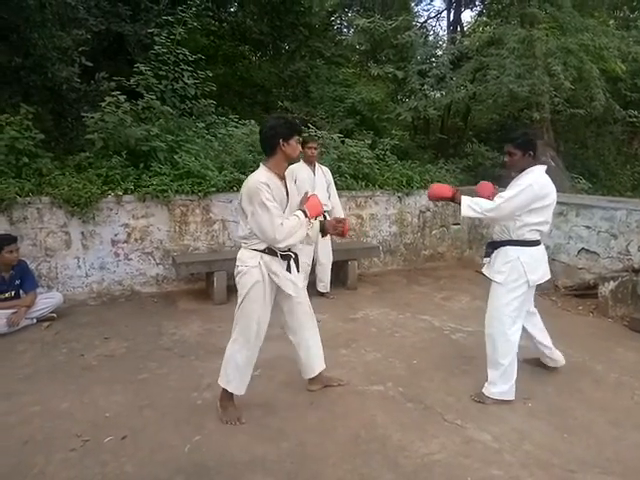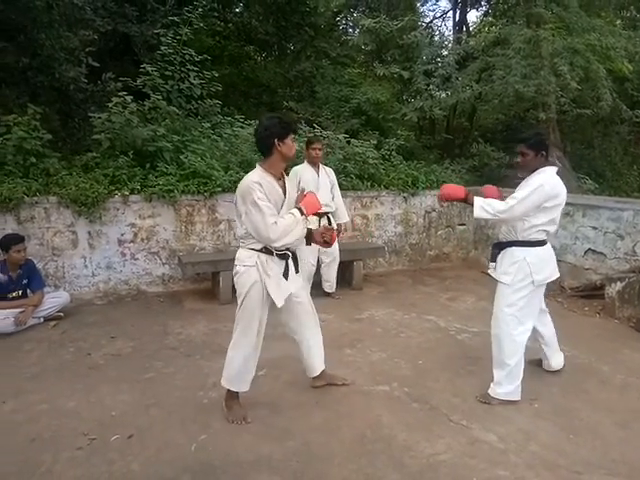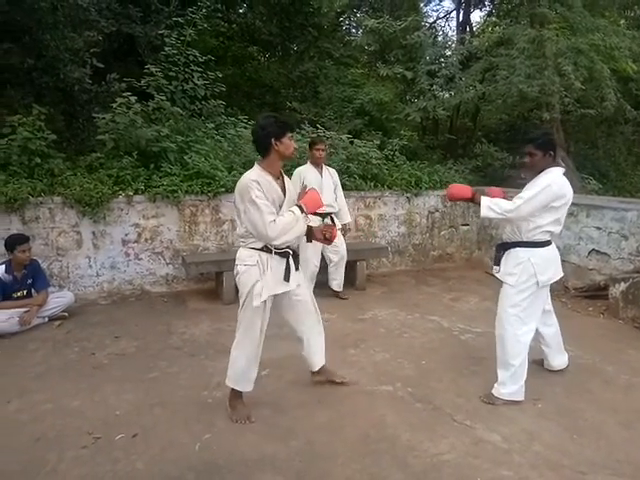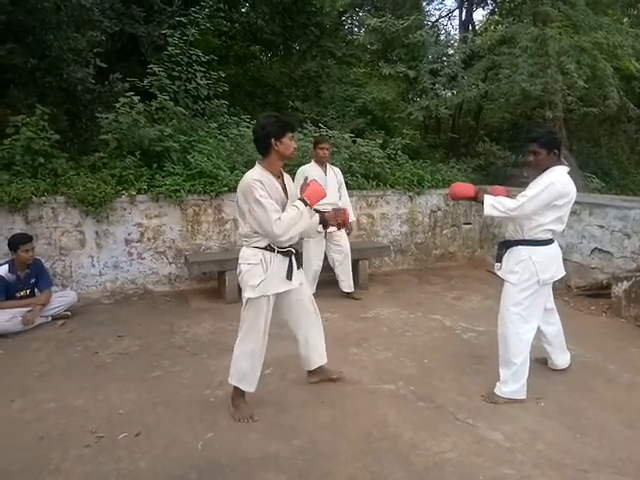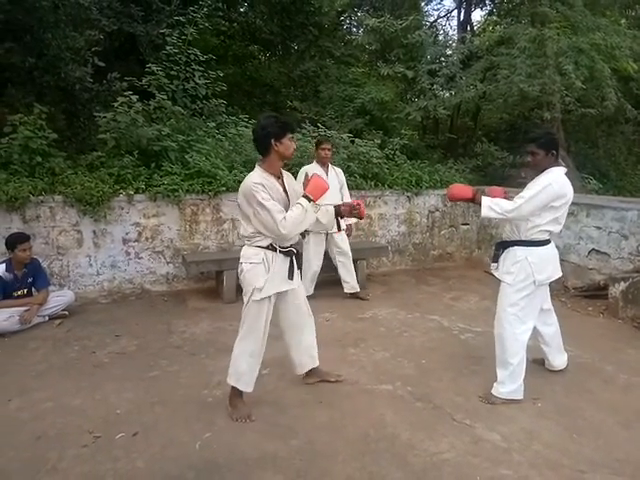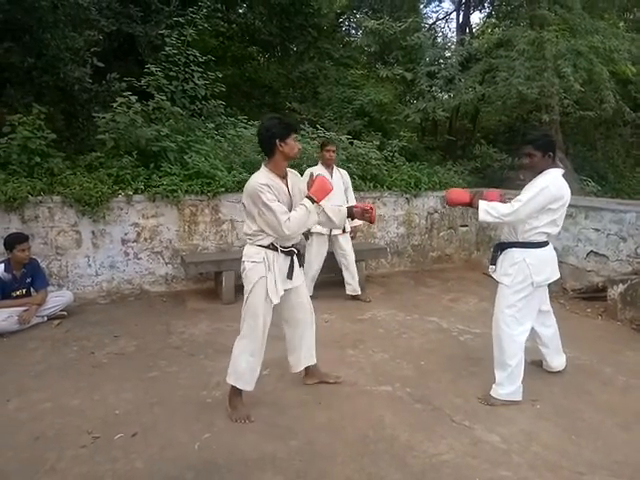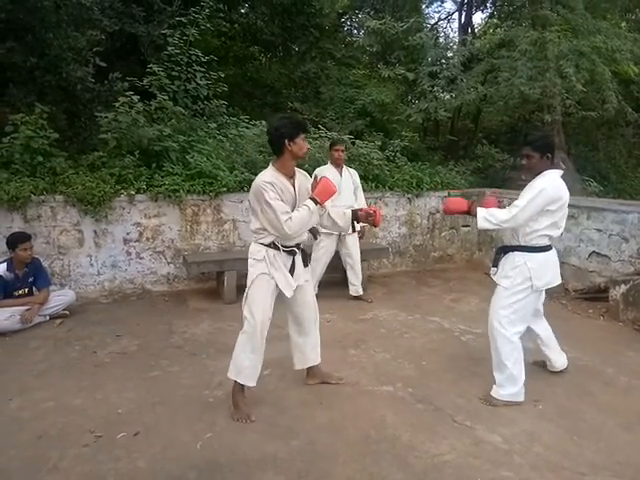
dt=0.1s
person 1, frame 1
left shoulder: (283, 181)
right shoulder: (258, 185)
right elbow: (276, 234)
left wrist: (323, 226)
right wrist: (306, 212)
left hip: (282, 264)
right hip: (258, 265)
left knee: (304, 320)
right knee: (248, 333)
left ankle: (315, 375)
right ankle: (226, 397)
person 1, frame 2
left shoulder: (284, 181)
right shoulder: (253, 185)
right elbow: (272, 233)
left wrist: (309, 234)
right wrist: (301, 211)
left hip: (283, 263)
right hip: (256, 265)
left knee: (306, 317)
right knee: (249, 333)
left ankle: (319, 373)
right ankle: (232, 397)
person 1, frame 3
left shoulder: (283, 179)
right shoulder: (251, 183)
right elbow: (271, 231)
left wrist: (310, 231)
right wrist: (301, 208)
left hip: (284, 262)
right hip: (257, 264)
left knee: (308, 313)
right knee: (251, 332)
left ankle: (319, 368)
right ankle: (236, 396)
person 1, frame 4
left shoulder: (285, 179)
right shoulder: (253, 182)
right elbow: (277, 228)
left wrist: (324, 218)
right wrist: (304, 201)
left hip: (285, 260)
right hip: (259, 262)
left knee: (306, 313)
right knee: (254, 330)
left ankle: (316, 367)
right ankle: (238, 395)
person 1, frame 5
left shoulder: (286, 178)
right shoulder: (254, 186)
left elbow: (301, 215)
right elbow: (285, 228)
left wrist: (338, 210)
right wrist: (309, 198)
left hip: (284, 260)
right hip: (261, 262)
left knee: (300, 318)
right knee: (254, 330)
left ankle: (310, 370)
right ankle: (236, 395)
person 1, frame 6
left shoulder: (293, 177)
right shoulder: (259, 186)
left elbow: (317, 211)
right elbow: (287, 228)
left wrist: (350, 212)
right wrist: (311, 198)
left hip: (287, 260)
right hip: (262, 262)
left knee: (301, 315)
right knee: (254, 328)
left ankle: (310, 370)
right ankle: (236, 395)
person 1, frame 7
left shoulder: (302, 177)
right shoulder: (264, 184)
left elbow: (322, 214)
right elbow: (288, 227)
left wrist: (355, 216)
right wrist: (315, 199)
left hip: (293, 258)
right hip: (267, 259)
left knee: (307, 314)
right knee: (256, 324)
left ankle: (313, 370)
right ankle: (238, 391)
person 2, frame 1
left shoulder: (533, 183)
right shoulder: (531, 179)
left elbow: (497, 208)
right elbow: (510, 208)
left wrist: (456, 197)
right wrist: (495, 198)
left hip: (518, 259)
right hip: (519, 254)
left knee: (501, 321)
right knee: (523, 310)
left ankle: (499, 390)
right ankle: (550, 356)
person 2, frame 2
left shoulder: (545, 183)
right shoulder: (540, 179)
left elbow: (509, 210)
right elbow: (519, 211)
left wrist: (469, 198)
right wrist: (496, 201)
left hip: (524, 259)
right hip: (527, 255)
left knee: (507, 321)
right knee: (535, 311)
left ankle: (506, 390)
right ankle: (553, 359)
person 2, frame 3
left shoulder: (552, 184)
right shoulder: (547, 179)
left elbow: (516, 210)
right elbow: (528, 211)
left wrist: (476, 199)
right wrist: (506, 201)
left hip: (528, 259)
right hip: (535, 255)
left knee: (512, 321)
right knee: (540, 311)
left ankle: (509, 390)
right ankle: (555, 360)
person 2, frame 4
left shoulder: (555, 182)
right shoulder: (551, 179)
left elbow: (519, 208)
right elbow: (528, 210)
left wrist: (481, 197)
right wrist: (507, 201)
left hip: (531, 258)
right hip: (536, 254)
left knee: (514, 320)
right knee: (543, 309)
left ankle: (511, 388)
right ankle: (558, 358)
person 2, frame 5
left shoulder: (553, 183)
right shoulder: (549, 180)
left elbow: (517, 209)
right elbow: (526, 210)
left wrist: (478, 199)
right wrist: (505, 201)
left hip: (527, 258)
right hip: (535, 255)
left knee: (511, 320)
right knee: (540, 310)
left ankle: (508, 389)
right ankle: (556, 359)
person 2, frame 6
left shoulder: (549, 184)
right shoulder: (548, 181)
left elbow: (516, 212)
right elbow: (526, 212)
left wrist: (475, 203)
right wrist: (503, 205)
left hip: (527, 259)
right hip: (533, 257)
left knee: (507, 321)
right knee: (537, 311)
left ankle: (507, 391)
right ankle: (554, 360)
person 2, frame 7
left shoulder: (546, 187)
right shoulder: (548, 184)
left elbow: (513, 218)
left wrist: (473, 210)
right wrist: (501, 209)
left hip: (527, 263)
right hip: (534, 259)
left knee: (503, 322)
right knee: (531, 313)
left ankle: (508, 391)
right ankle: (556, 360)
person 3, frame 1
left shoulder: (325, 171)
right shoulder: (293, 170)
left elbow: (333, 196)
left wrist: (337, 218)
left hip: (322, 219)
left knee: (325, 257)
right knee: (303, 258)
left ankle: (323, 288)
person 3, frame 2
left shoulder: (329, 172)
right shoulder: (297, 171)
left elbow: (337, 197)
left wrist: (341, 220)
left hip: (327, 220)
left knee: (332, 256)
right knee: (307, 260)
left ankle: (329, 288)
person 3, frame 3
left shoulder: (332, 173)
right shoulder: (301, 172)
left elbow: (339, 198)
left wrist: (344, 221)
left hip: (330, 220)
right hip: (311, 221)
left knee: (340, 253)
right knee: (310, 260)
left ankle: (336, 288)
person 3, frame 4
left shoulder: (336, 171)
right shoulder: (305, 171)
left elbow: (344, 196)
left wrist: (348, 220)
left knee: (343, 252)
right knee: (313, 260)
left ankle: (348, 289)
person 3, frame 5
left shoulder: (338, 172)
right shoulder: (307, 171)
left elbow: (345, 197)
left wrist: (350, 221)
left hip: (336, 221)
left knee: (344, 254)
right knee: (312, 260)
left ankle: (353, 289)
right ankle: (304, 292)
person 3, frame 6
left shoulder: (343, 174)
right shoulder: (312, 173)
left elbow: (350, 199)
left wrist: (354, 222)
left hip: (341, 223)
right hip: (320, 223)
left knee: (348, 258)
right knee: (313, 260)
left ankle: (354, 291)
person 3, frame 7
left shoulder: (352, 174)
right shoulder: (321, 172)
left elbow: (359, 199)
left knee: (353, 257)
right knee: (320, 258)
left ankle: (356, 291)
